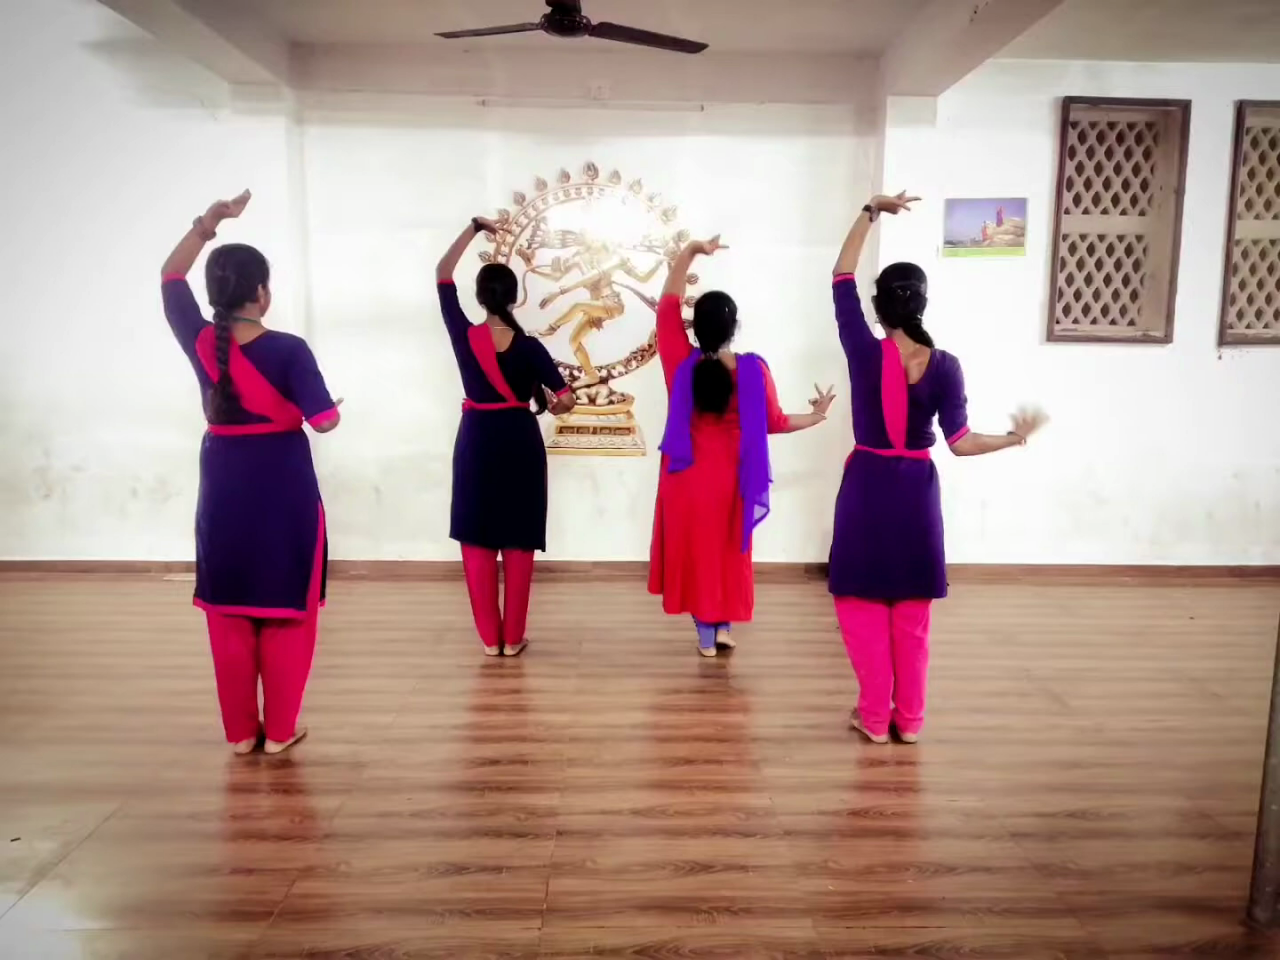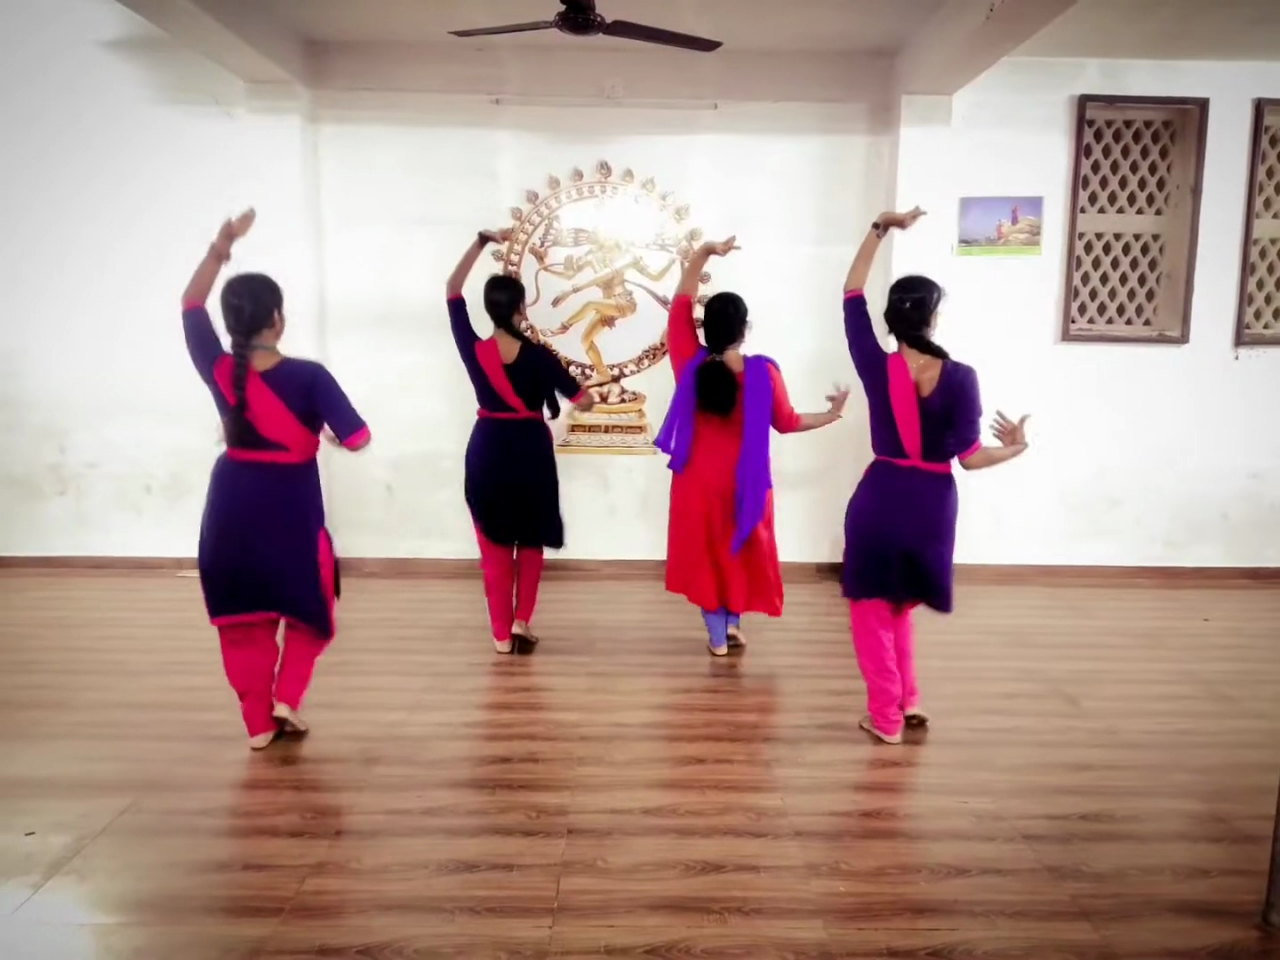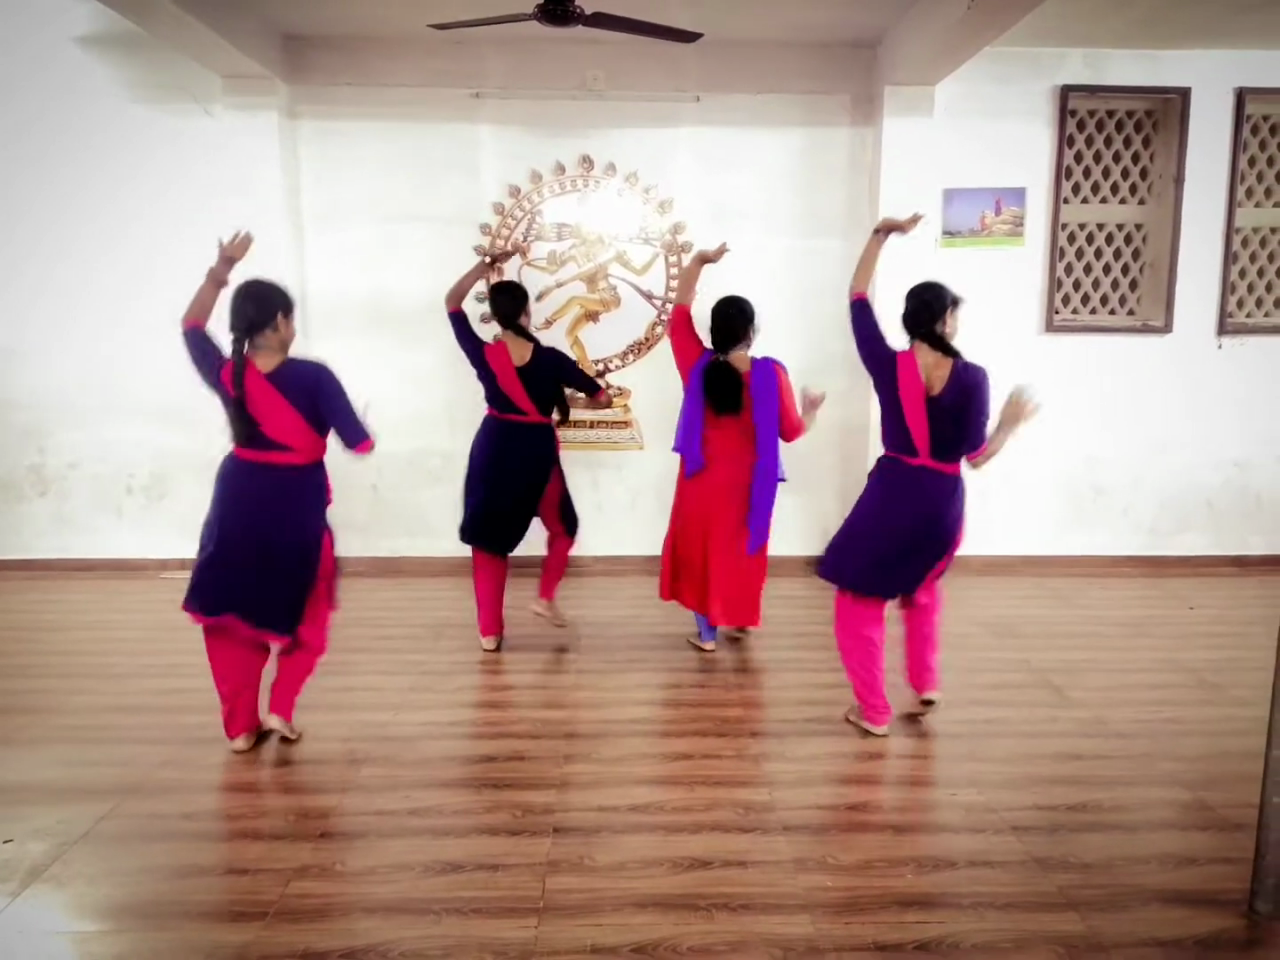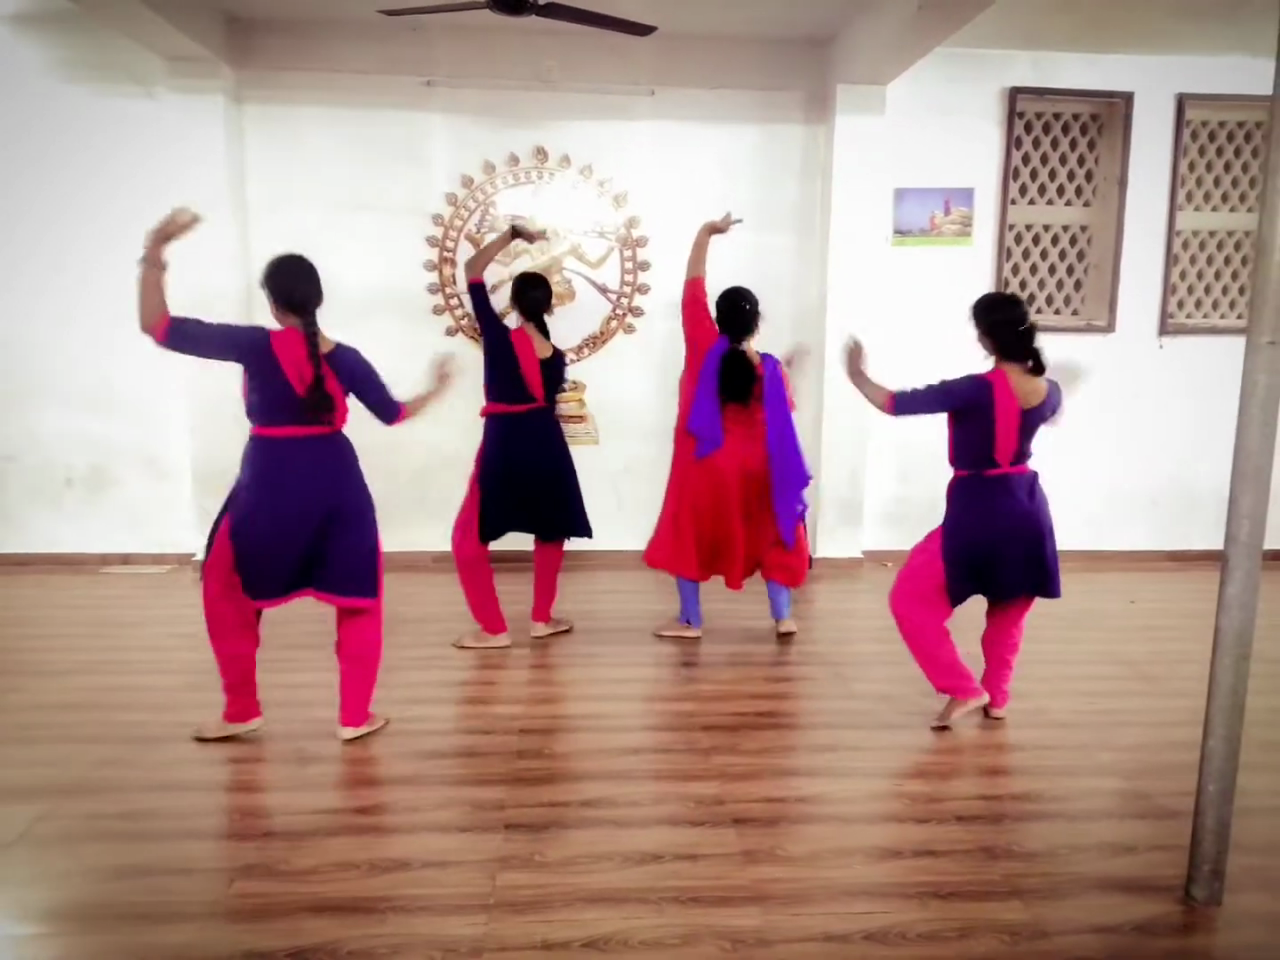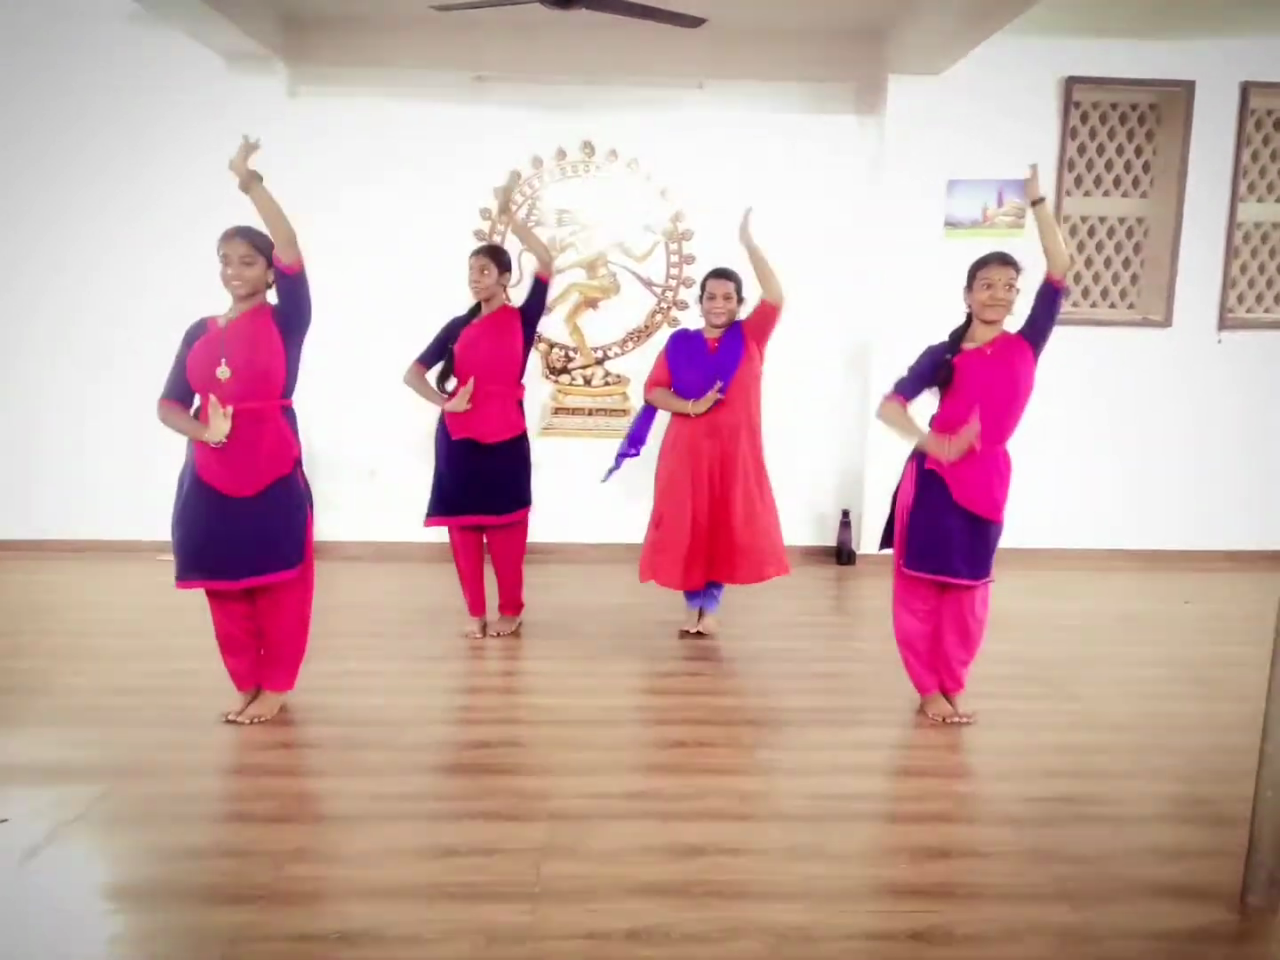
dt=1s
person 1, frame 1
left shoulder: (201, 343)
right shoulder: (288, 350)
left elbow: (170, 276)
right elbow: (324, 420)
left wrist: (209, 221)
right wrist: (329, 408)
left hip: (224, 488)
right hip: (284, 488)
left knee: (230, 611)
right knee: (287, 612)
left ankle: (241, 731)
right ankle: (280, 730)
person 1, frame 2
left shoulder: (219, 372)
right shoulder: (307, 376)
left elbow: (189, 306)
right elbow: (357, 439)
left wrist: (221, 247)
right wrist: (324, 430)
left hip: (231, 510)
right hip: (292, 510)
left knee: (241, 616)
right knee: (308, 606)
left ankle: (259, 722)
right ankle: (287, 695)
person 1, frame 3
left shoulder: (225, 373)
right shoulder: (312, 377)
left elbow: (190, 322)
right elbow: (362, 444)
left wrist: (222, 266)
right wrist: (335, 430)
left hip: (237, 508)
right hip: (298, 513)
left knee: (234, 625)
right knee: (305, 617)
left ankle: (240, 726)
right ankle: (280, 708)
person 1, frame 4
left shoulder: (260, 347)
right shoulder: (346, 358)
left elbow: (156, 326)
right elbow: (393, 413)
left wrist: (153, 253)
right wrist: (437, 388)
left hip: (270, 485)
right hip: (338, 483)
left knee: (229, 596)
right knee: (358, 602)
left ankle: (240, 713)
right ankle: (355, 716)
person 1, frame 5
left shoulder: (285, 323)
right shoulder: (199, 335)
left elbow: (292, 253)
right elbow: (168, 406)
left wrist: (253, 185)
right wrist: (200, 430)
left hip: (273, 473)
right hip: (211, 479)
left knee: (278, 583)
right knee: (224, 585)
left ankle: (276, 686)
right ankle: (246, 686)
person 2, frame 1
left shoulder: (865, 352)
right shoulder: (944, 366)
left elbow: (842, 277)
right elbow: (961, 443)
left wrist: (872, 212)
right wrist: (1018, 436)
left hip: (867, 485)
right hip: (917, 490)
left knee: (862, 606)
right knee: (912, 612)
left ankle: (875, 717)
right ankle: (909, 718)
person 2, frame 2
left shoulder: (877, 367)
right shoulder: (960, 378)
left elbow: (851, 295)
right elbow: (971, 457)
left wrist: (880, 228)
right wrist: (1015, 446)
left hip: (881, 498)
right hip: (933, 505)
left knee: (871, 611)
right knee: (896, 607)
left ankle: (886, 717)
right ankle: (908, 701)
person 2, frame 3
left shoulder: (884, 364)
right shoulder: (971, 378)
left elbow: (858, 299)
right elbow: (976, 455)
left wrist: (880, 235)
right wrist: (1013, 418)
left hip: (889, 496)
right hip: (941, 502)
left knee: (859, 604)
right knee: (920, 595)
left ankle: (874, 711)
right ankle: (925, 684)
person 2, frame 4
left shoulder: (977, 388)
right shoulder: (1046, 390)
left elbow: (892, 404)
left wrist: (857, 374)
left hip: (977, 509)
right hip: (1026, 507)
left knee: (911, 600)
right knee: (1009, 611)
left ankle: (964, 689)
right ankle: (996, 695)
person 2, frame 5
left shoulder: (1027, 346)
right shoulder: (942, 357)
left elbow: (1059, 275)
right elbow: (889, 407)
left wrist: (1039, 206)
right wrist: (936, 446)
left hip: (988, 479)
right hip: (935, 478)
left knee: (967, 593)
right knee: (921, 589)
left ankle: (952, 687)
right ankle: (929, 688)
person 3, frame 1
left shoulder: (463, 337)
right shoulder: (528, 347)
left elbow: (442, 273)
right elbow: (565, 401)
left wrist: (475, 227)
right wrist: (545, 403)
left hip: (476, 442)
right hip: (520, 442)
left knee: (478, 544)
right knee: (519, 544)
left ankle: (490, 638)
right ankle: (513, 638)
person 3, frame 2
left shoulder: (474, 351)
right shoulder: (538, 357)
left elbow: (452, 292)
right elbow: (584, 402)
left wrist: (480, 243)
right wrist: (585, 398)
left hip: (488, 452)
right hip: (532, 453)
left knee: (495, 547)
right knee: (529, 544)
left ankle: (502, 631)
right ankle: (522, 623)
person 3, frame 3
left shoulder: (483, 355)
right shoulder: (550, 359)
left elbow: (452, 303)
right elbow: (602, 398)
left wrist: (488, 264)
right wrist: (570, 388)
left hip: (492, 450)
right hip: (537, 453)
left knee: (489, 546)
right knee: (562, 527)
left ankle: (490, 631)
right ankle: (545, 598)
person 3, frame 4
left shoulder: (500, 340)
right shoulder: (555, 356)
left elbow: (472, 271)
left wrist: (513, 234)
left hip: (505, 442)
right hip: (547, 440)
left knee: (469, 539)
right knee: (550, 532)
left ankle: (493, 628)
right ankle: (543, 618)
person 3, frame 5
left shoulder: (523, 320)
right shoulder: (458, 328)
left elbow: (546, 267)
right elbow: (413, 373)
left wrist: (511, 218)
right wrist: (443, 401)
left hip: (505, 437)
right hip: (459, 437)
left knee: (505, 526)
right knee: (464, 527)
left ankle: (511, 611)
right ankle: (476, 613)
person 4, frame 1
left shoulder: (681, 364)
right shoulder: (754, 369)
left elbow: (667, 305)
right elbow: (775, 422)
left wrist: (690, 251)
right wrist: (817, 415)
left hip: (689, 477)
right hip: (731, 478)
left knee: (695, 549)
right knee: (727, 550)
left ankle: (706, 637)
right ankle: (723, 627)
person 4, frame 2
left shoulder: (690, 365)
right shoulder: (763, 372)
left elbow: (679, 307)
right elbow: (787, 422)
left wrist: (703, 253)
right wrist: (833, 413)
left hip: (698, 478)
right hip: (744, 480)
left knee: (706, 551)
right knee: (745, 550)
left ankle: (718, 637)
right ankle: (733, 624)
person 4, frame 3
left shoulder: (697, 367)
right shoulder: (771, 374)
left elbow: (679, 315)
right elbow: (792, 431)
left wrist: (699, 261)
right wrist: (812, 406)
left hip: (705, 480)
right hip: (753, 483)
left knee: (702, 550)
right knee: (742, 548)
left ankle: (707, 632)
right ankle: (740, 618)
person 4, frame 4
left shoulder: (705, 350)
right shoulder: (770, 369)
left elbow: (693, 291)
right elbow: (781, 411)
left wrist: (706, 232)
right wrist: (792, 371)
left hip: (703, 464)
right hip: (755, 464)
left knee: (690, 535)
right knee: (767, 536)
left ankle: (690, 620)
right ankle: (783, 616)
person 4, frame 5
left shoulder: (750, 338)
right shoulder: (680, 344)
left elbow: (775, 299)
right elbow: (652, 391)
left wrist: (750, 247)
right wrist: (689, 406)
left hip: (734, 453)
right hip: (686, 453)
left knee: (727, 528)
right knee: (685, 527)
left ankle: (710, 607)
right ankle: (691, 605)
